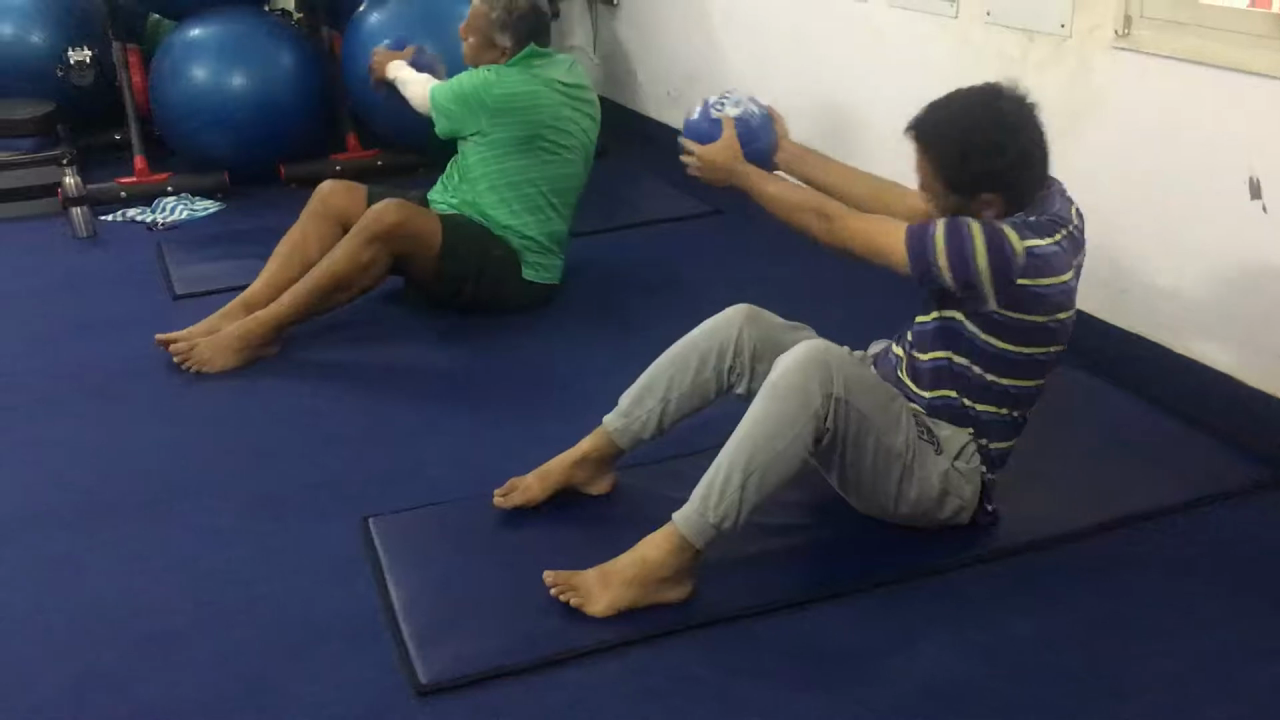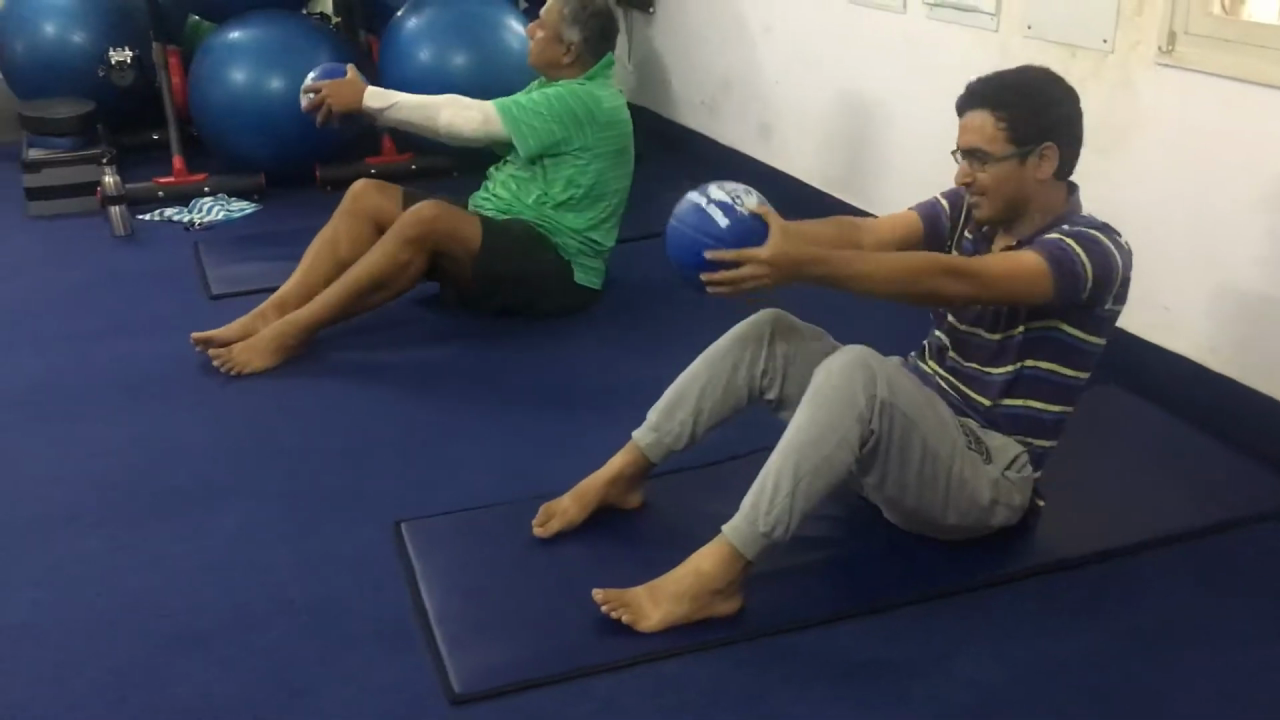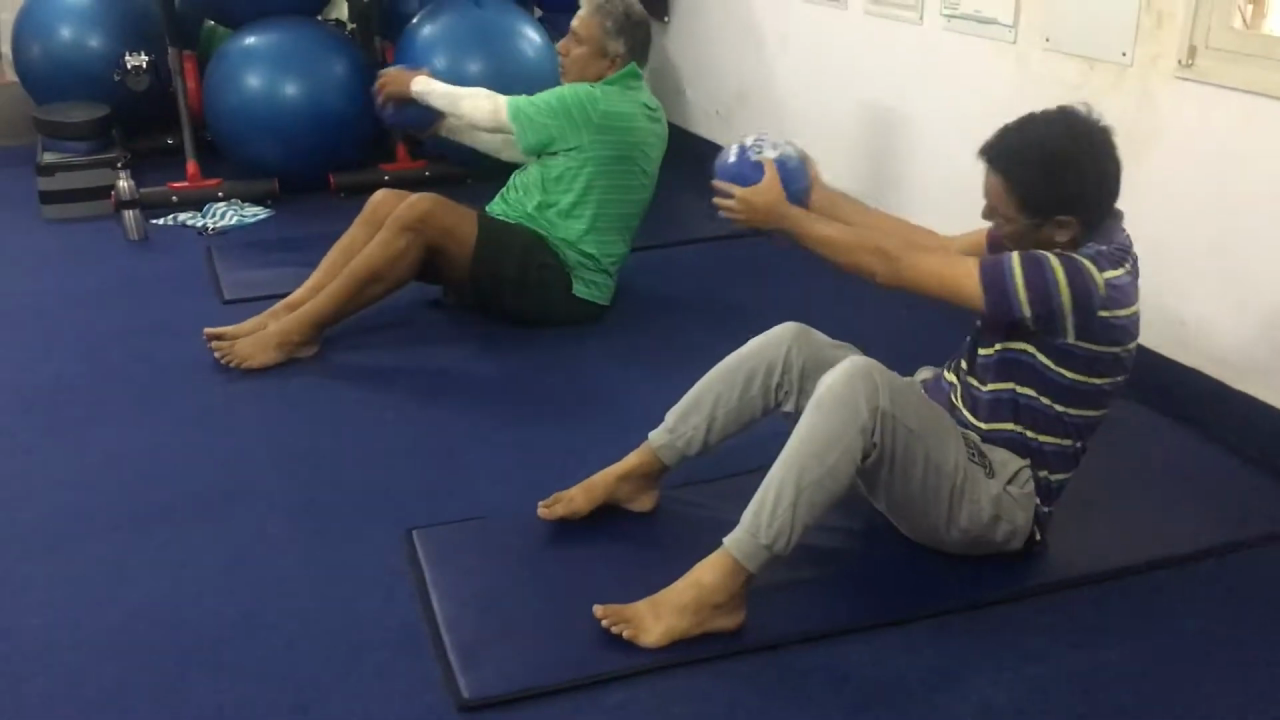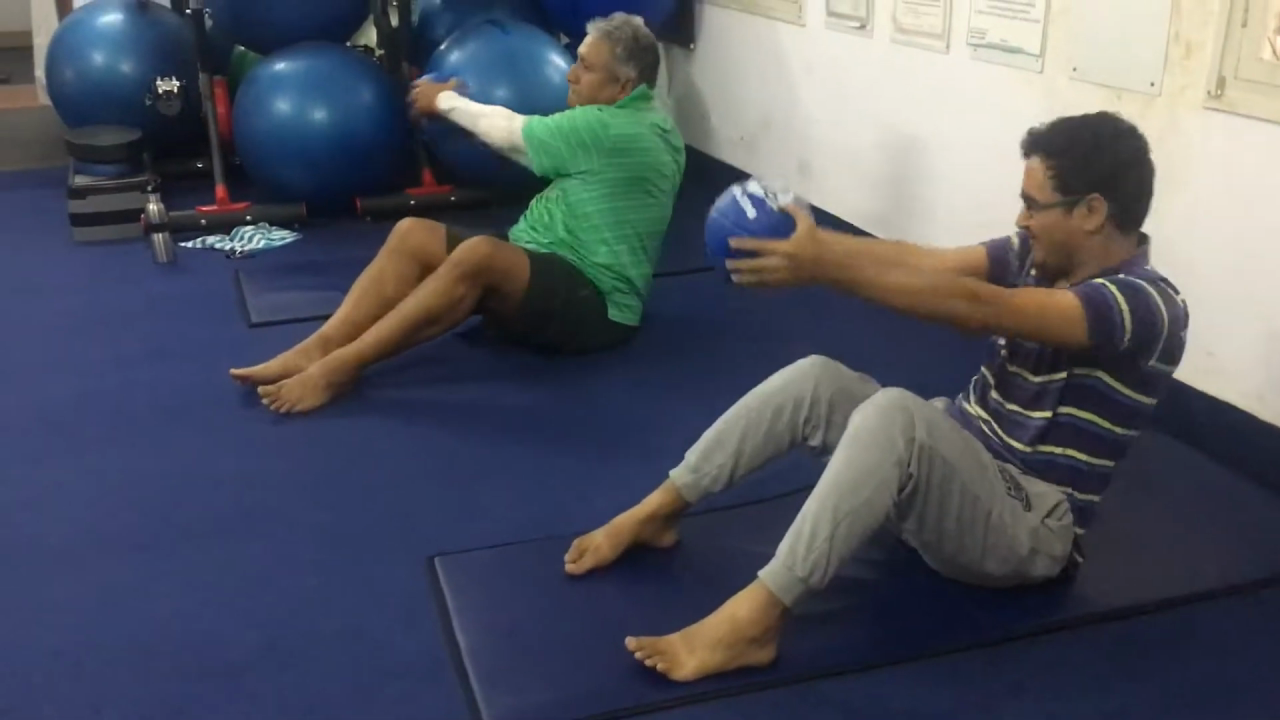
dt=0.7s
person 1, frame 1
left shoulder: (997, 250)
right shoulder: (1042, 194)
left elbow: (836, 225)
right elbow: (914, 211)
left wrist: (737, 170)
right wrist: (791, 154)
left hip: (938, 472)
left knee: (812, 364)
right knee: (742, 327)
left ankle: (668, 559)
right ankle: (591, 457)
person 1, frame 2
left shoulder: (1092, 255)
right shoulder: (976, 209)
left elbow: (951, 279)
right elbow: (866, 237)
left wrist: (802, 264)
right wrist: (773, 237)
left hip: (984, 477)
right hip: (914, 418)
left knee: (855, 370)
right knee: (768, 333)
left ankle: (718, 573)
right ankle: (622, 475)
person 1, frame 3
left shoulder: (1069, 281)
right shoulder: (1089, 230)
left elbow: (895, 265)
right elbow: (946, 254)
left wrist: (782, 215)
right wrist: (823, 197)
left hip: (993, 499)
right hip: (946, 430)
left knee: (858, 381)
right knee: (791, 345)
left ankle: (719, 586)
right ankle: (636, 472)
person 1, frame 4
left shoulder: (1145, 306)
right shoulder: (1043, 253)
left elbow: (971, 305)
right elbow: (924, 263)
left wrist: (825, 268)
right wrist: (811, 243)
left hip: (1026, 525)
right hip: (963, 458)
left knee: (892, 413)
right knee: (814, 379)
left ankle: (754, 619)
right ankle: (654, 514)
person 2, frame 1
left shoulder: (494, 89)
right shoulder: (568, 73)
left elbow: (428, 98)
left wrist: (394, 68)
left hip: (512, 265)
left knee: (391, 218)
right knee: (333, 197)
left ankle: (257, 333)
right ankle: (239, 312)
person 2, frame 2
left shoulder: (584, 104)
right shoulder: (574, 86)
left elbow: (473, 123)
right elbow: (482, 125)
left wrist: (367, 99)
right wrist: (375, 108)
left hip: (552, 268)
left knee: (427, 218)
right knee: (366, 196)
left ankle: (292, 333)
right ankle: (274, 312)
person 2, frame 3
left shoulder: (591, 105)
right shoulder: (633, 102)
left elbow: (492, 112)
right elbow: (531, 149)
left wrist: (416, 85)
right wrist: (445, 126)
left hip: (559, 280)
right hip: (537, 248)
left knee: (423, 212)
right knee: (385, 204)
left ankle: (297, 331)
right ankle: (286, 313)
person 2, frame 4
left shoulder: (602, 129)
right shoulder: (653, 122)
left elbow: (508, 131)
right elbow: (532, 144)
left wrist: (443, 99)
left hip: (591, 304)
left knee: (478, 255)
right knee: (412, 235)
left ankle: (341, 367)
right ankle: (318, 349)
